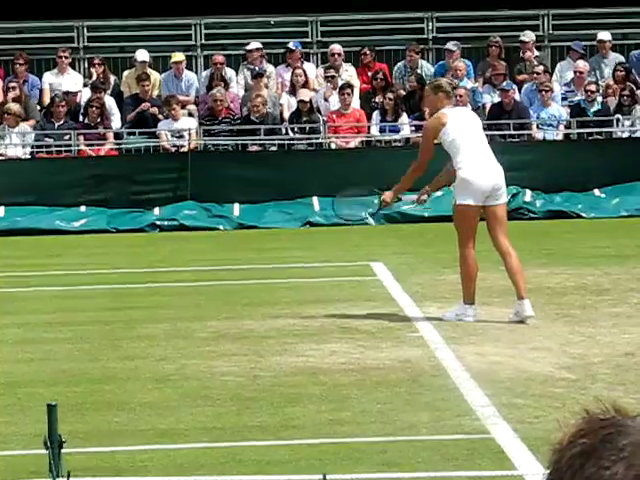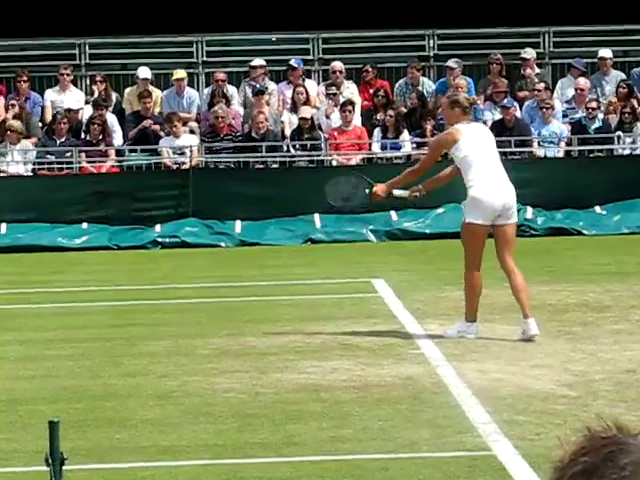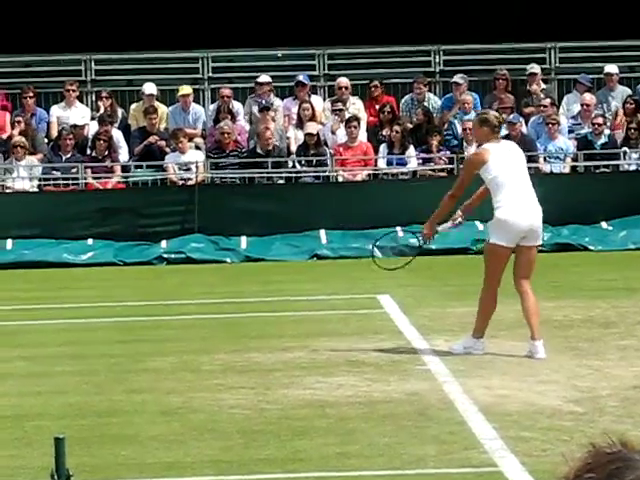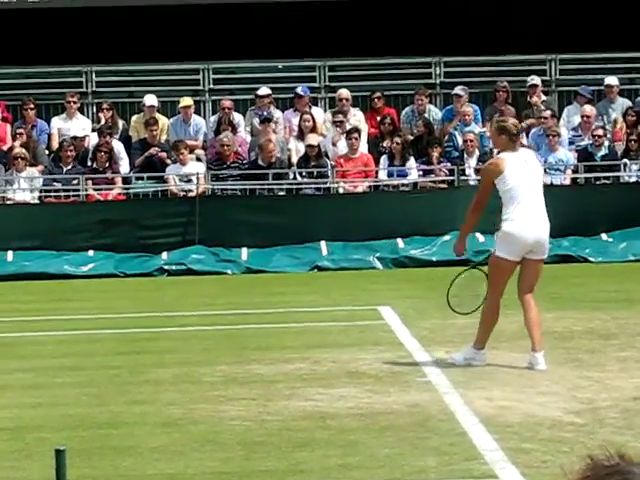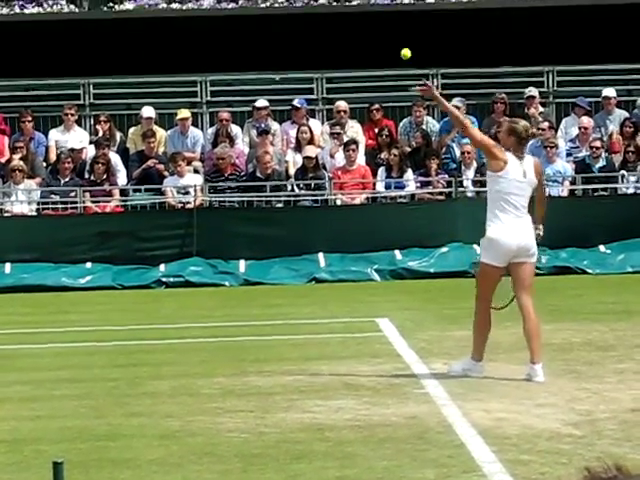
dt=0.3s
person 1, frame 1
left shoulder: (435, 121)
right shoulder: (469, 113)
left elbow: (420, 166)
left wrist: (394, 192)
right wrist: (430, 188)
left hip: (472, 181)
right hip: (495, 175)
left knee: (466, 246)
right knee: (502, 243)
left ankle: (468, 307)
right ankle: (523, 302)
person 1, frame 2
left shoulder: (449, 136)
right shoulder: (483, 129)
left elbow: (418, 169)
left wrist: (387, 187)
right wrist: (424, 188)
left hip: (482, 198)
right hip: (507, 193)
left knee: (473, 265)
right knee: (509, 263)
left ankle: (470, 324)
right ankle: (529, 321)
person 1, frame 3
left shoulder: (478, 155)
right shoulder: (513, 147)
left elbow: (454, 194)
left wrist: (431, 223)
right wrist: (463, 211)
left hip: (508, 219)
right hip: (534, 216)
left knee: (490, 284)
right knee: (523, 283)
left ankle: (476, 340)
right ankle: (536, 343)
person 1, frame 4
left shoulder: (495, 165)
right shoulder: (532, 156)
left elbow: (477, 207)
left wrist: (461, 238)
left hip: (516, 232)
right hip: (541, 230)
left knee: (493, 295)
right knee: (526, 295)
left ankle: (477, 351)
right ankle: (537, 354)
person 1, frame 5
left shoulder: (499, 156)
right shoulder: (535, 165)
left elbow: (464, 125)
right elbow: (540, 201)
left wrist: (437, 97)
right wrist: (538, 224)
left hip: (500, 240)
right hip: (526, 239)
left knee: (482, 302)
right knee: (525, 302)
left ankle: (475, 361)
right ankle: (535, 366)
